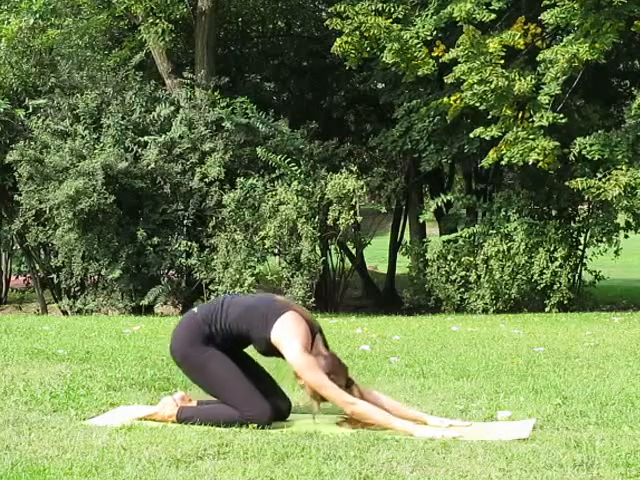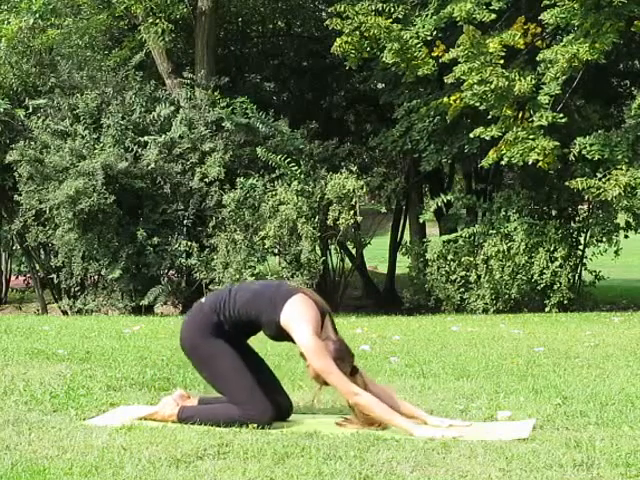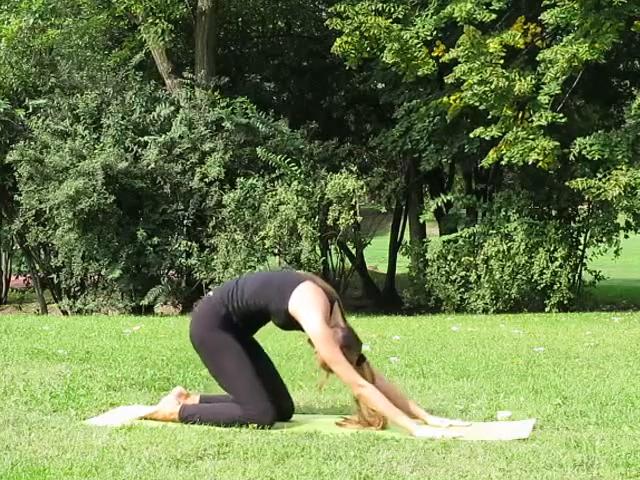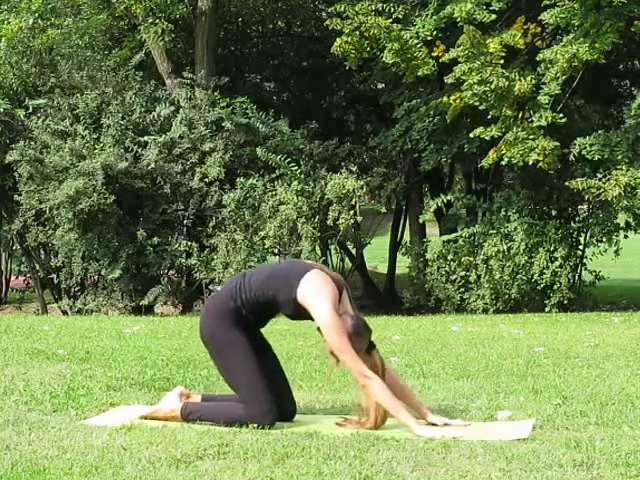
dt=0.3s
person 1, frame 1
left shoulder: (316, 347)
right shoulder: (298, 351)
left elbow: (367, 393)
right elbow: (350, 404)
left wrist: (428, 418)
right wrist: (414, 429)
left hip: (217, 340)
right hip: (193, 339)
left knee: (279, 408)
right knee: (258, 414)
left ankle: (189, 403)
right ankle: (175, 412)
person 1, frame 2
left shoulder: (322, 328)
right shoulder: (308, 334)
left elbow: (368, 384)
right elbow: (354, 394)
left wrist: (428, 418)
right wrist: (415, 428)
left hip: (224, 332)
right hip: (202, 330)
left knee: (280, 407)
right knee: (259, 414)
left ankle: (190, 400)
right ankle: (177, 411)
person 1, frame 3
left shoulder: (332, 316)
right shoulder: (317, 321)
left elbow: (372, 375)
right elbow: (359, 385)
left wrist: (426, 416)
right wrist: (414, 427)
left hip: (234, 326)
right hip: (212, 323)
left knee: (282, 409)
right knee: (261, 415)
left ankle: (191, 398)
right ankle: (176, 410)
person 1, frame 4
left shoulder: (341, 302)
right shoulder: (326, 309)
left elbow: (379, 367)
right elbow: (366, 377)
left wrist: (428, 414)
right wrist: (416, 426)
left hip: (242, 321)
right hip: (222, 318)
left knee: (284, 410)
right knee: (262, 416)
left ankle: (191, 397)
right ankle: (179, 409)
